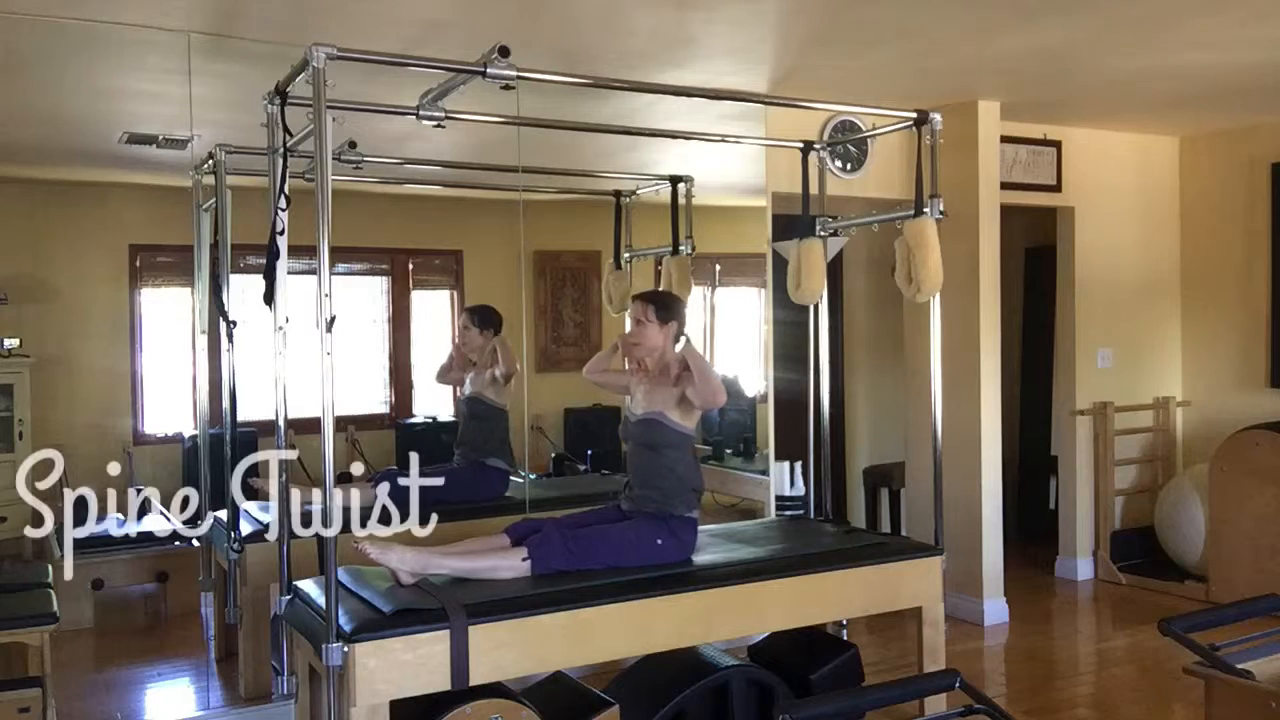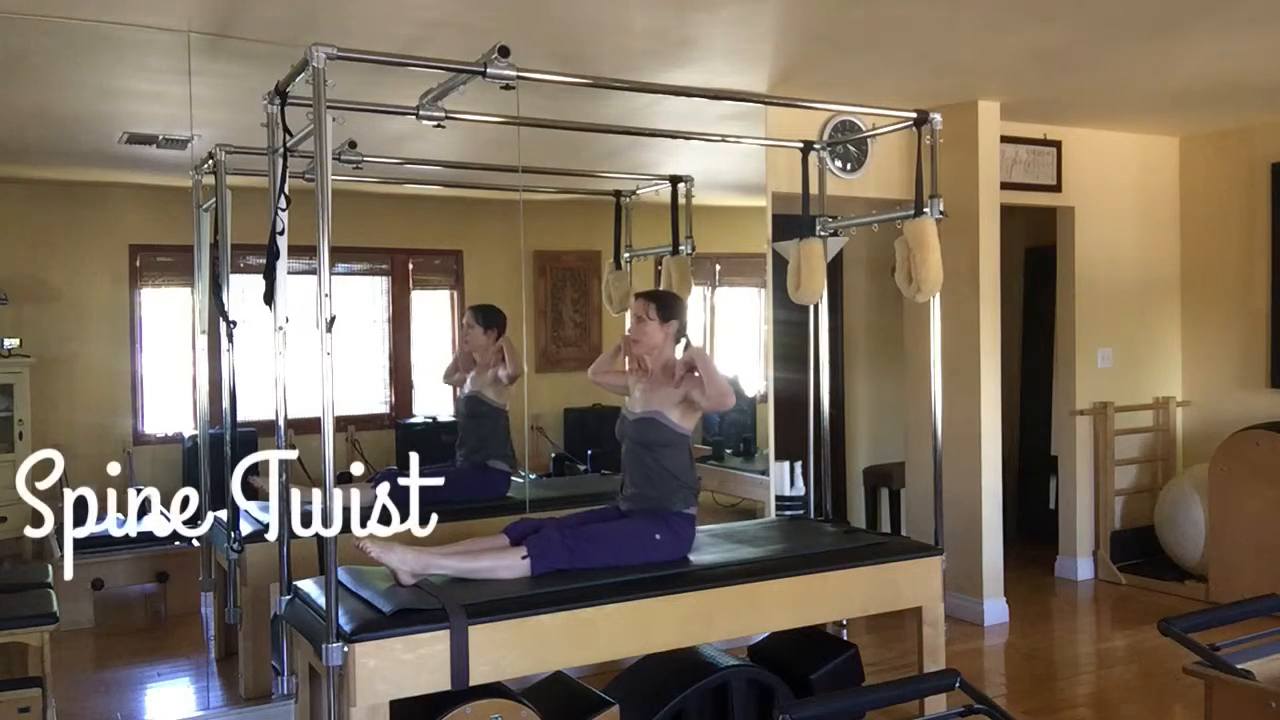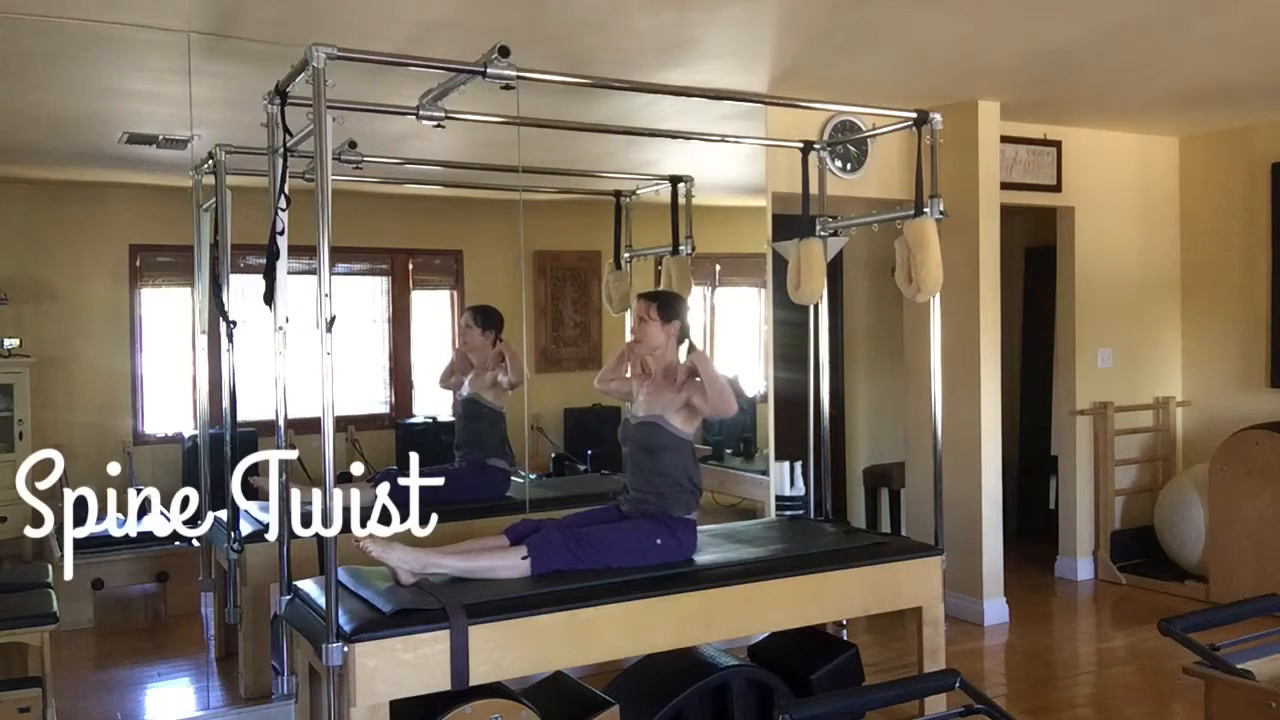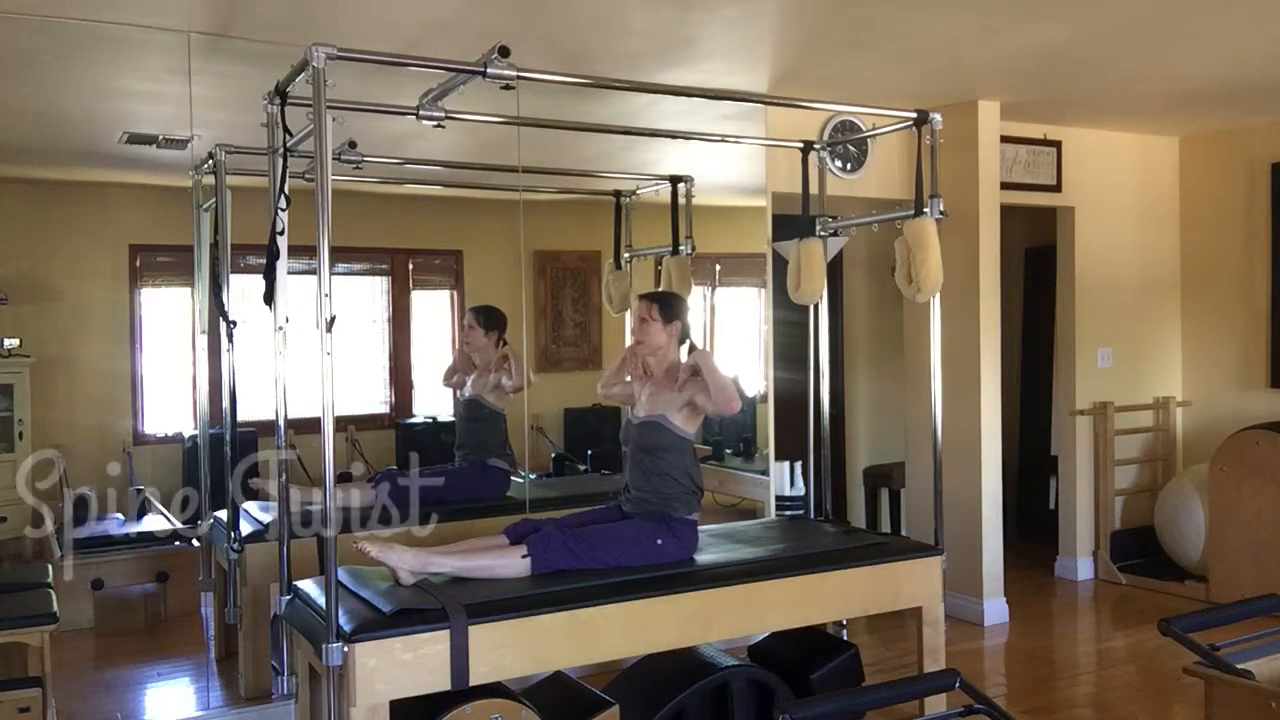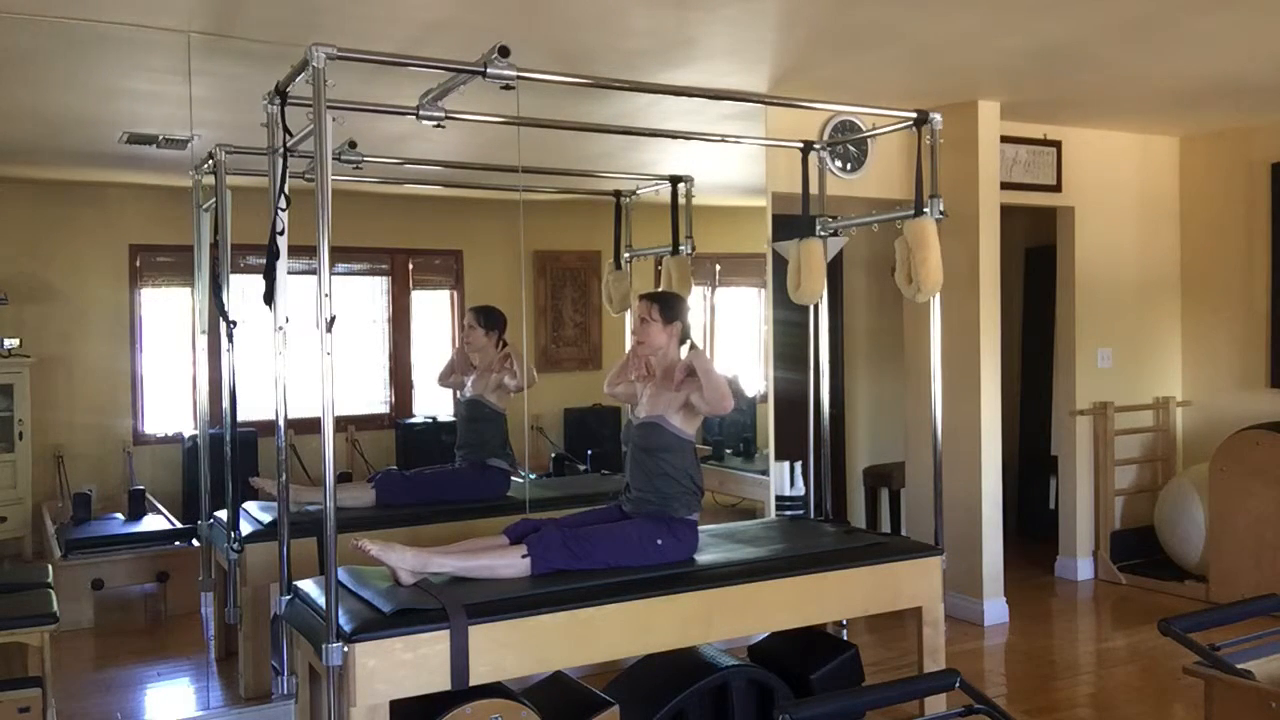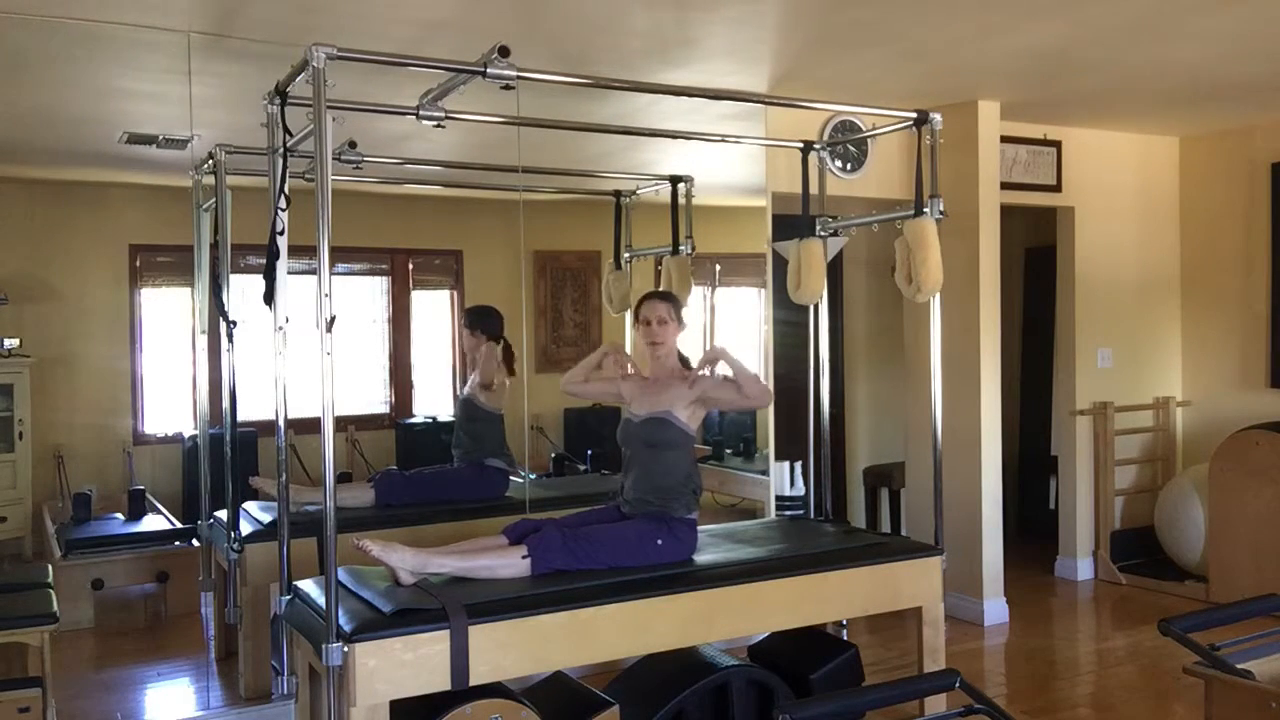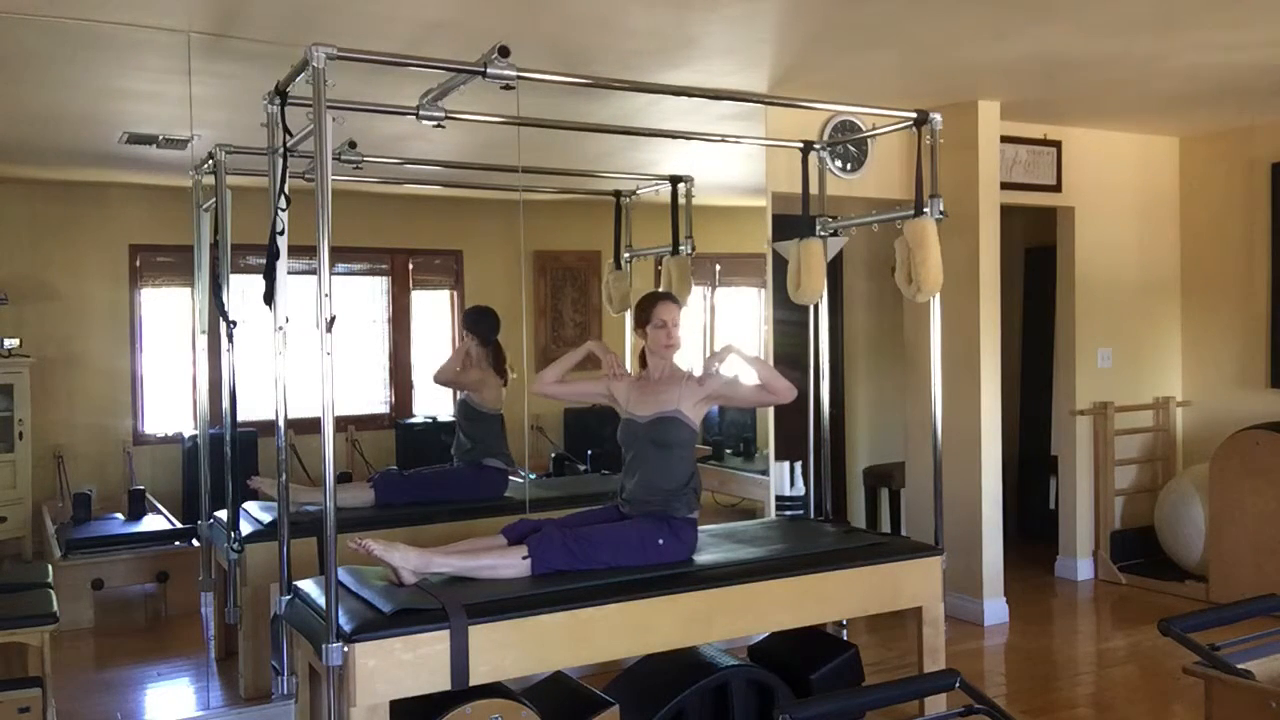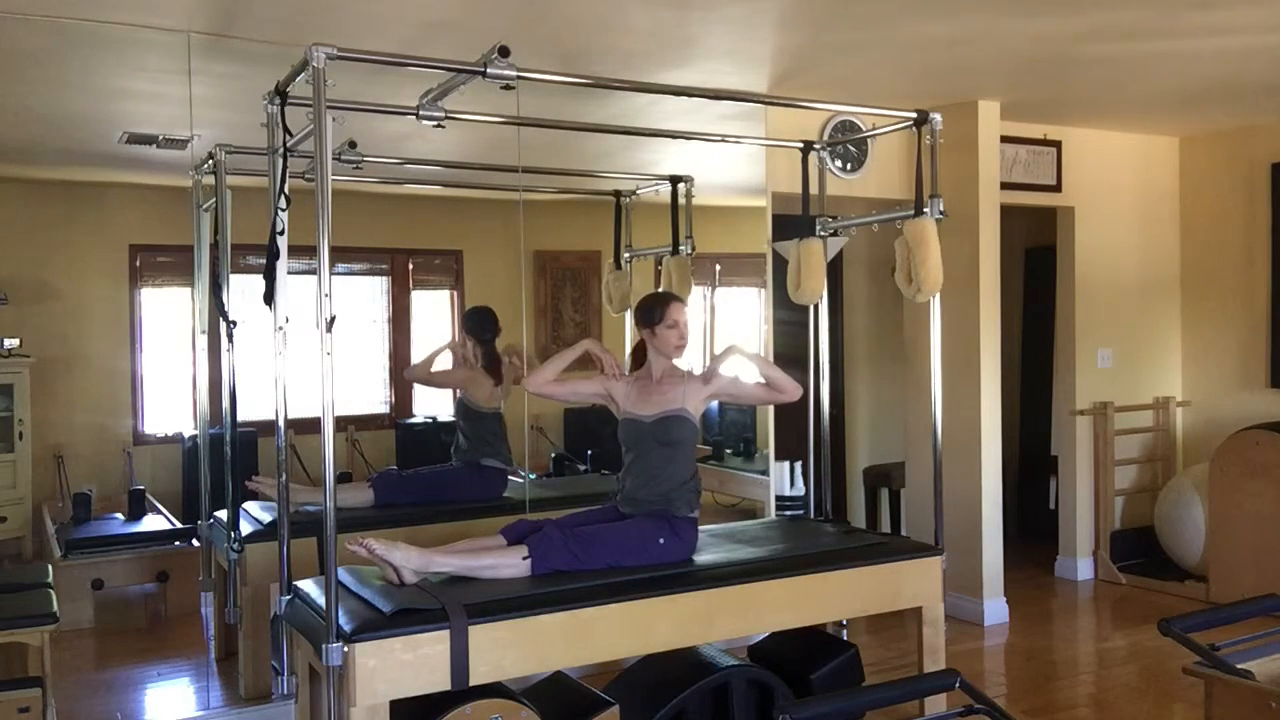
dt=0.5s
person 1, frame 1
left shoulder: (684, 385)
right shoulder: (639, 381)
left elbow: (716, 397)
right elbow: (591, 373)
left wrist: (690, 352)
right wrist: (618, 344)
left hip: (669, 527)
right hip: (632, 512)
left knee: (557, 549)
right knee: (534, 531)
left ankle: (421, 563)
right ankle: (419, 557)
person 1, frame 2
left shoulder: (686, 385)
right shoulder: (639, 381)
left elbow: (725, 400)
right elbow: (595, 374)
left wrist: (698, 355)
right wrist: (621, 345)
left hip: (668, 525)
right hip: (630, 511)
left knee: (557, 547)
right knee: (531, 530)
left ankle: (422, 563)
right ankle: (421, 558)
person 1, frame 3
left shoulder: (687, 390)
right shoulder: (642, 384)
left elbow: (726, 407)
right elbow: (602, 383)
left wrist: (700, 360)
right wrist: (626, 351)
left hip: (669, 528)
right hip: (631, 512)
left knee: (556, 548)
right knee: (533, 531)
left ankle: (423, 563)
right ankle: (420, 558)
person 1, frame 4
left shoulder: (689, 388)
right shoulder: (645, 386)
left elbow: (730, 404)
right elbow: (605, 388)
left wrist: (703, 358)
right wrist: (629, 355)
left hip: (669, 528)
right hip: (630, 512)
left knee: (556, 546)
right knee: (532, 530)
left ankle: (422, 563)
right ankle: (419, 557)
person 1, frame 5
left shoulder: (687, 389)
right shoulder: (647, 387)
left elbow: (723, 404)
right elbow: (611, 387)
left wrist: (698, 359)
right wrist: (633, 354)
left hip: (670, 529)
right hip: (631, 512)
left knee: (556, 548)
right knee: (533, 529)
left ankle: (422, 562)
right ankle: (420, 562)
person 1, frame 6
left shoulder: (696, 386)
right shoulder: (632, 386)
left elbow: (761, 396)
right elbow: (569, 384)
left wrist: (722, 355)
right wrist: (604, 351)
left hip: (669, 529)
right hip: (628, 513)
left knee: (555, 548)
right knee: (531, 530)
left ankle: (422, 563)
right ankle: (419, 561)
person 1, frame 7
left shoulder: (699, 386)
right shoulder: (622, 387)
left elbow: (785, 393)
right elbow: (544, 385)
left wrist: (736, 352)
right wrist: (589, 348)
left hip: (671, 528)
right hip: (627, 513)
left knee: (556, 548)
right knee: (530, 530)
left ankle: (423, 563)
right ankle: (419, 561)
person 1, frame 8
left shoulder: (700, 386)
right shoulder: (618, 387)
left elbow: (790, 392)
right elbow: (536, 384)
left wrist: (740, 353)
right wrist: (586, 346)
left hip: (671, 527)
right hip: (625, 513)
left knee: (556, 547)
right knee: (530, 530)
left ankle: (423, 561)
right ankle: (418, 563)
person 2, frame 1
left shoulder: (495, 375)
right shoulder: (474, 373)
left elbow: (510, 369)
right elbow: (442, 377)
left wrist: (500, 341)
right wrist: (456, 350)
left hip: (488, 473)
right hip: (467, 467)
left knee: (401, 487)
right knee: (393, 481)
left ankle: (302, 495)
person 2, frame 2
left shoulder: (497, 374)
right shoulder: (475, 374)
left elbow: (515, 370)
right elbow: (448, 378)
left wrist: (505, 342)
right wrist: (461, 352)
left hip: (489, 475)
right hip: (469, 467)
left knee: (400, 487)
right knee: (394, 481)
left ankle: (304, 495)
right ankle: (305, 493)
person 2, frame 3
left shoulder: (497, 375)
right shoulder: (473, 376)
left elbow: (516, 377)
right elbow: (444, 382)
left wrist: (504, 348)
right wrist: (457, 356)
left hip: (488, 473)
right hip: (468, 468)
left knee: (401, 487)
right knee: (391, 480)
left ankle: (304, 495)
right ankle: (303, 492)
person 2, frame 4
left shoulder: (499, 376)
right shoulder: (475, 376)
left elbow: (519, 382)
right elbow: (448, 380)
left wrist: (509, 352)
right wrist: (459, 355)
left hip: (489, 474)
right hip: (468, 468)
left knee: (403, 487)
right knee: (393, 480)
left ankle: (302, 496)
right ankle: (302, 494)
person 2, frame 5
left shoulder: (500, 376)
right shoulder: (473, 376)
left elbow: (526, 381)
right elbow: (442, 379)
left wrist: (511, 351)
right wrist: (458, 354)
left hip: (489, 474)
right hip: (469, 469)
left knee: (401, 486)
right knee: (391, 480)
left ankle: (299, 496)
right ankle: (301, 494)
person 2, frame 6
left shoulder: (490, 376)
right shoulder: (479, 374)
left elbow: (484, 379)
left wrist: (490, 349)
right wrist: (474, 353)
left hip: (486, 475)
right hip: (470, 468)
left knee: (400, 486)
right knee: (392, 479)
left ankle: (299, 496)
right ankle: (300, 493)
person 2, frame 7
left shoulder: (482, 376)
right shoulder: (493, 371)
left elbow: (442, 377)
left wrist: (462, 349)
left hip: (484, 475)
right hip: (476, 469)
left knee: (399, 486)
right knee: (393, 479)
left ankle: (297, 495)
right ankle: (301, 492)
person 2, frame 8
left shoulder: (471, 375)
right shoulder: (504, 372)
left elbow: (413, 373)
left wrist: (447, 348)
right wrist: (512, 352)
left hip: (483, 476)
right hip: (482, 471)
left knee: (397, 486)
right knee: (394, 480)
left ankle: (297, 496)
right ankle: (301, 492)
